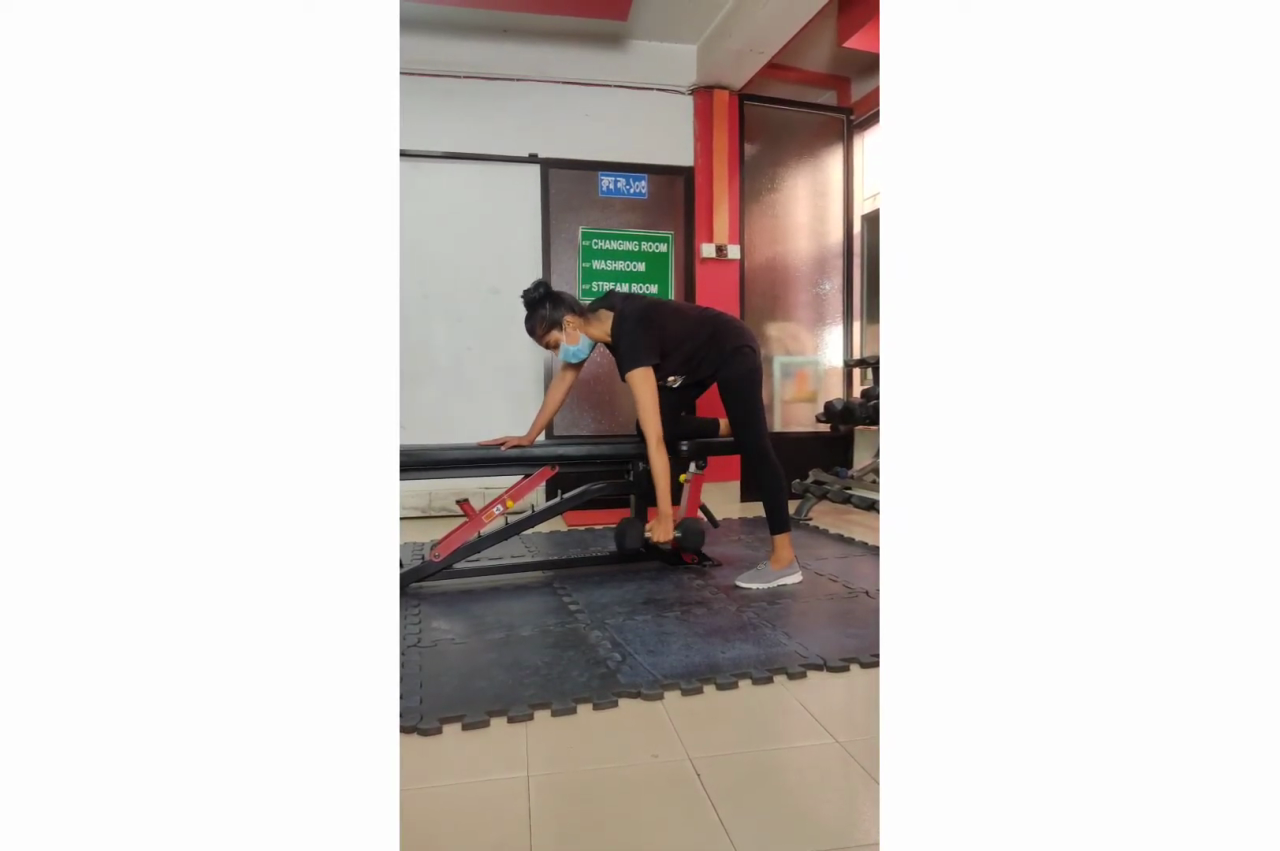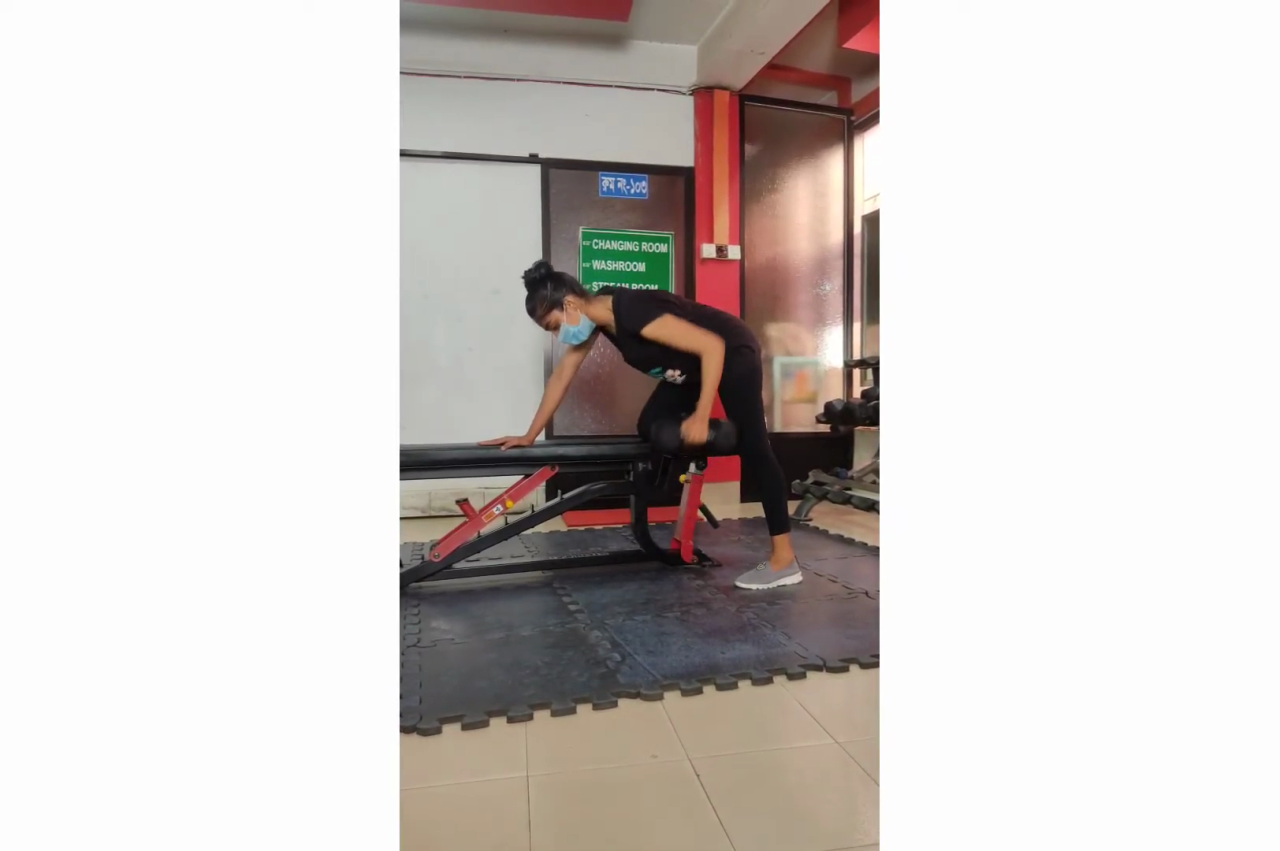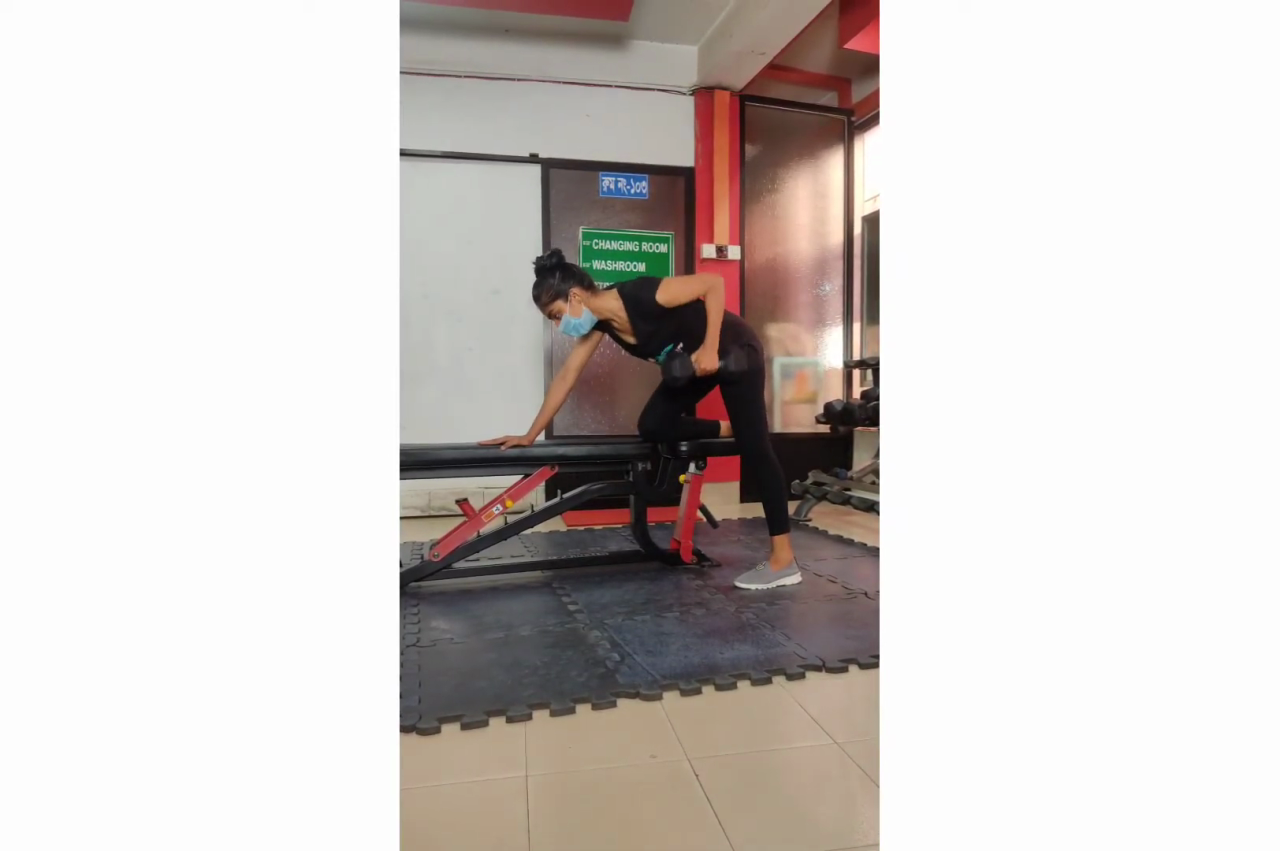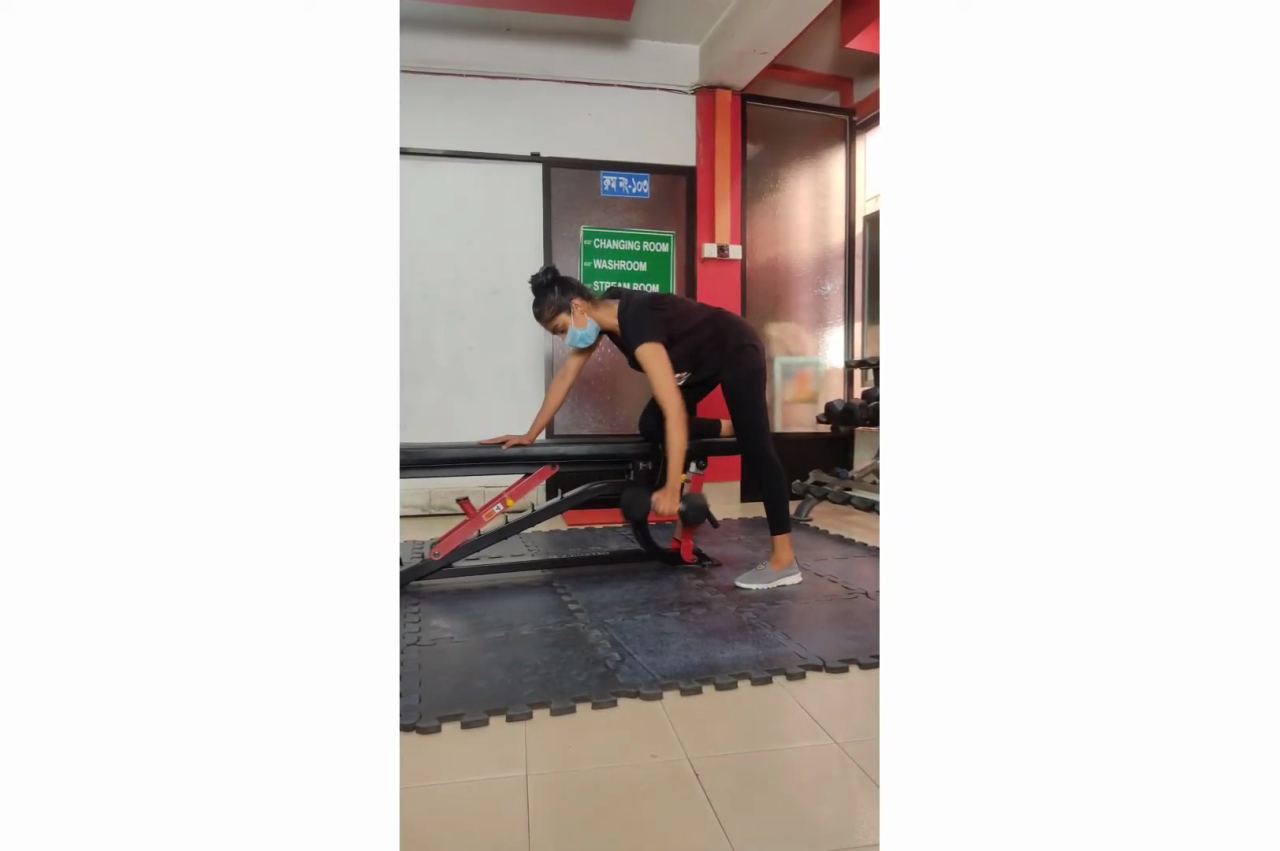
dt=0.5s
person 1, frame 1
left shoulder: (631, 340)
right shoulder: (596, 316)
left elbow: (655, 439)
right elbow: (565, 378)
left wrist: (665, 514)
right wrist: (529, 436)
left hip: (732, 351)
right hip: (696, 357)
left knee: (753, 449)
right knee: (656, 423)
left ankle: (784, 559)
right ankle: (732, 427)
person 1, frame 2
left shoulder: (633, 313)
right shoulder: (596, 314)
left elbow: (713, 346)
right elbow: (562, 374)
left wrist: (701, 417)
right wrist: (529, 436)
left hip: (731, 349)
right hip: (690, 362)
left knee: (753, 450)
right knee: (651, 427)
left ankle: (784, 560)
right ankle: (735, 427)
person 1, frame 3
left shoulder: (641, 296)
right shoulder: (600, 318)
left elbow: (714, 283)
right elbow: (567, 375)
left wrist: (710, 348)
right wrist: (530, 436)
left hip: (734, 349)
right hip: (693, 360)
left knee: (755, 450)
right knee: (652, 427)
left ankle: (783, 560)
right ankle: (732, 429)
person 1, frame 4
left shoulder: (637, 322)
right shoulder: (603, 311)
left elbow: (674, 409)
right elbow: (566, 375)
left wrist: (673, 487)
right wrist: (530, 435)
left hip: (736, 350)
right hip: (698, 359)
left knee: (755, 450)
right knee: (650, 426)
left ankle: (784, 560)
right ankle: (734, 428)
